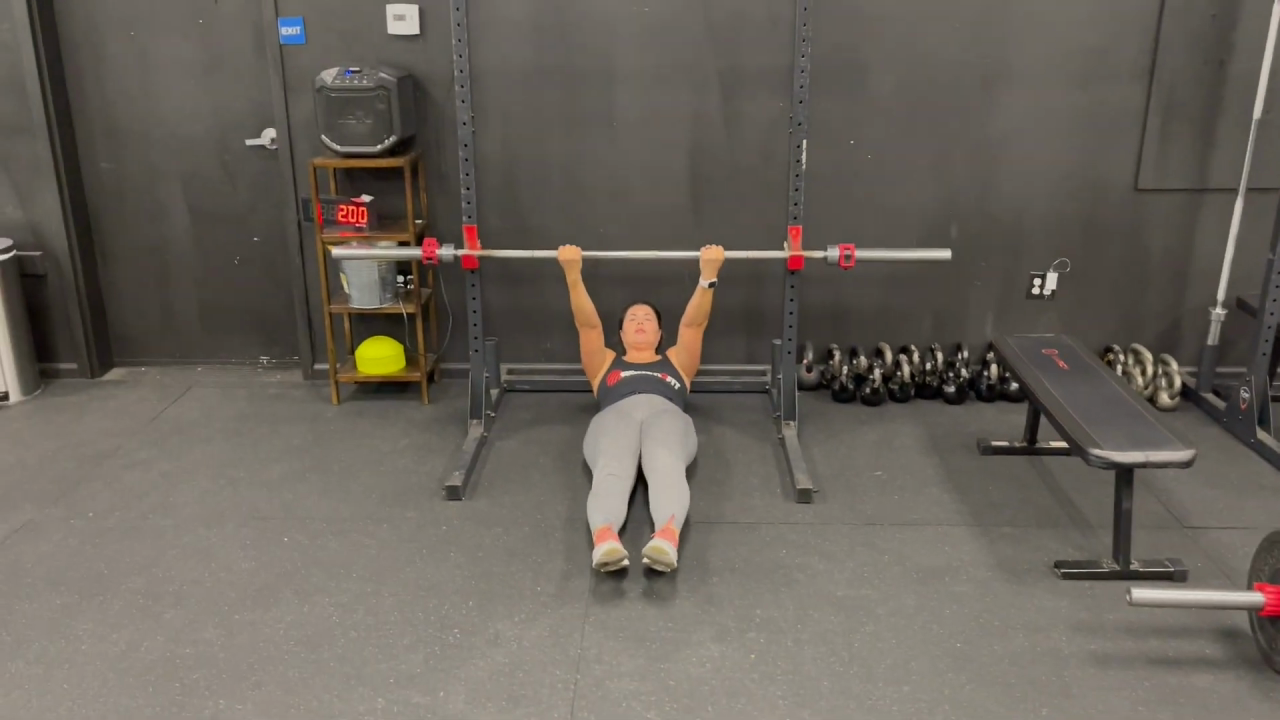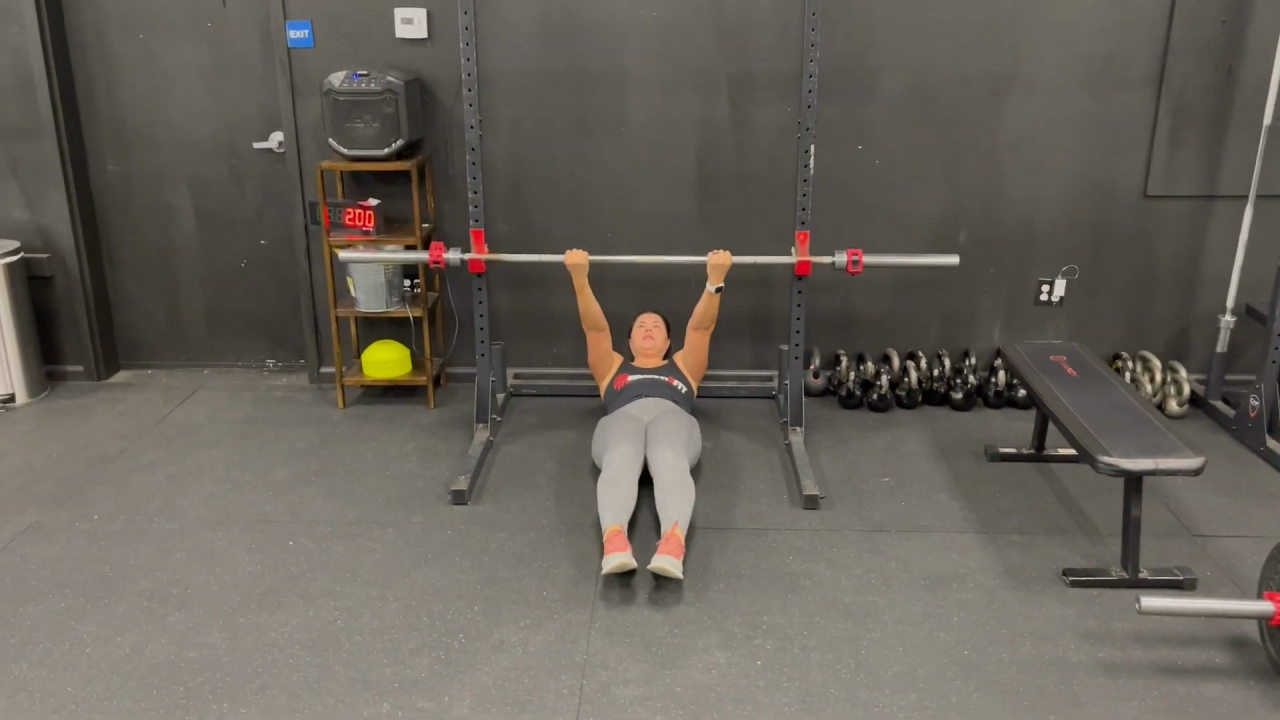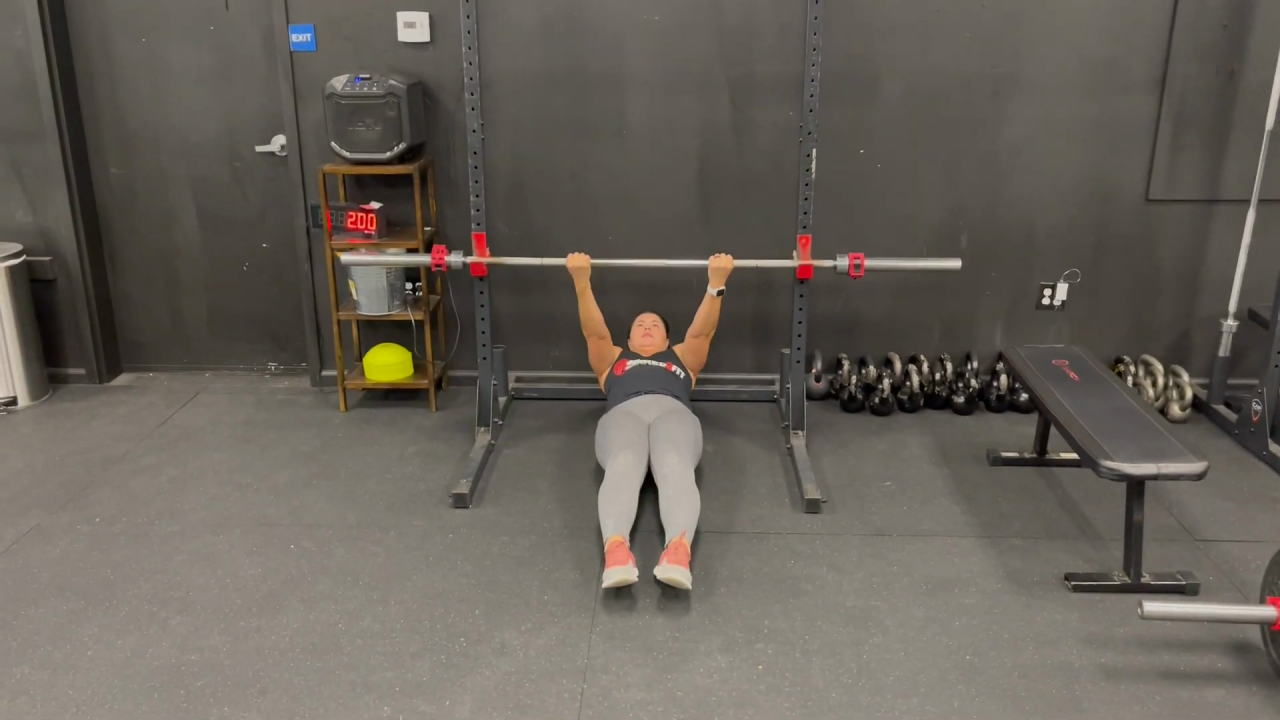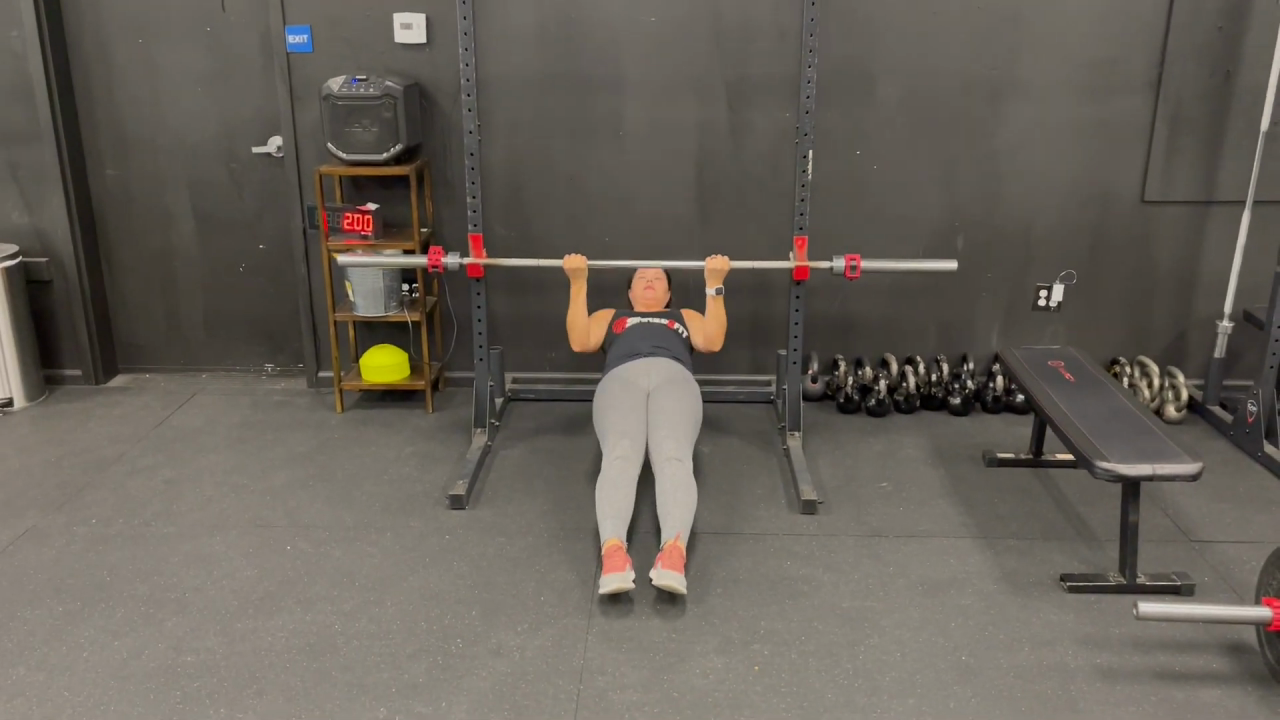
dt=0.5s
person 1, frame 1
left shoulder: (676, 362)
right shoulder: (605, 363)
left elbow: (694, 323)
right elbow: (587, 324)
left wrist: (708, 274)
right wrist: (572, 273)
left hip: (666, 415)
right hip: (615, 416)
left knee: (665, 465)
right knee: (611, 474)
left ankle: (667, 537)
right ankle: (604, 539)
person 1, frame 2
left shoulder: (683, 366)
right shoulder: (612, 367)
left elbow: (701, 327)
right elbow: (594, 327)
left wrist: (715, 280)
right wrist: (579, 278)
left hip: (672, 416)
right hip: (622, 418)
left knee: (670, 461)
right knee: (621, 459)
left ankle: (673, 543)
right ankle: (614, 540)
person 1, frame 3
left shoulder: (682, 358)
right shoulder: (613, 359)
left elbow: (701, 331)
right elbow: (594, 332)
left wrist: (716, 283)
right wrist: (581, 281)
left hip: (673, 413)
right hip: (623, 415)
left knee: (675, 468)
right knee: (622, 467)
left ankle: (678, 551)
right ankle: (615, 550)
person 1, frame 4
left shoulder: (684, 316)
right shoulder: (610, 315)
left elbow: (713, 341)
right elbow: (579, 342)
left wrist: (714, 285)
right wrist: (578, 282)
left hip: (673, 377)
right hip: (622, 378)
left knee: (673, 457)
right knee: (619, 456)
left ankle: (674, 552)
right ankle: (613, 552)
